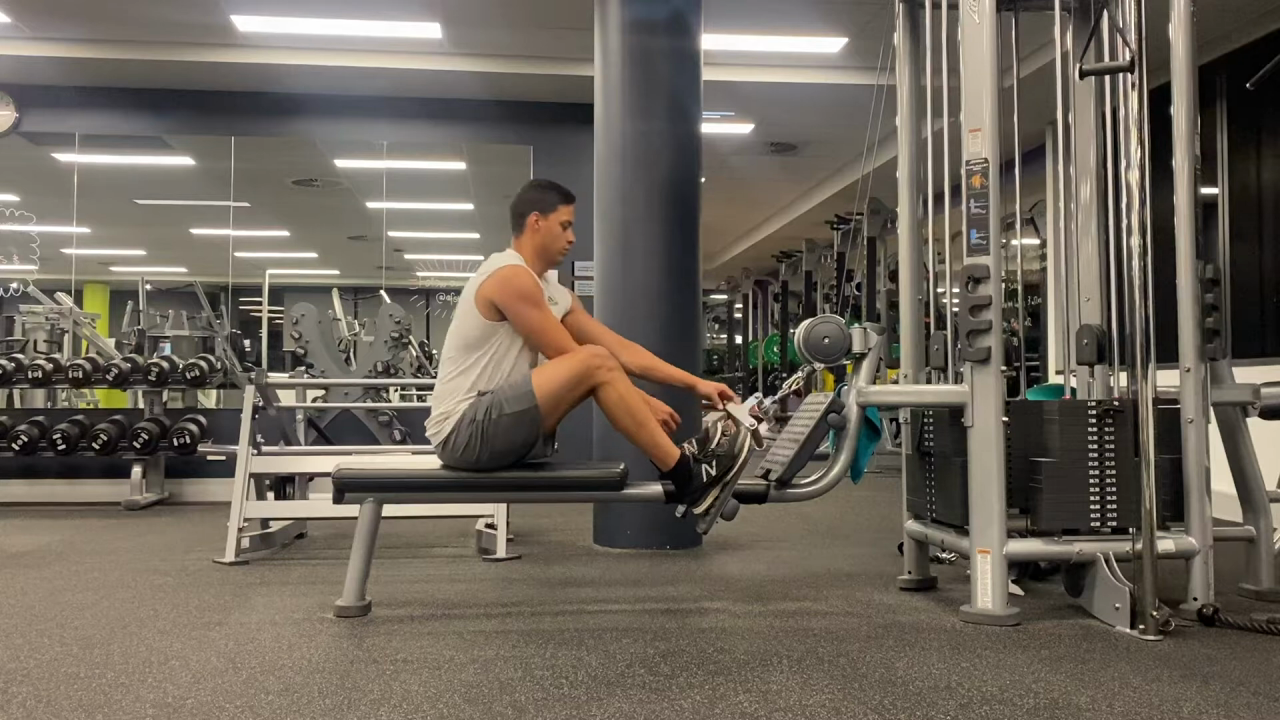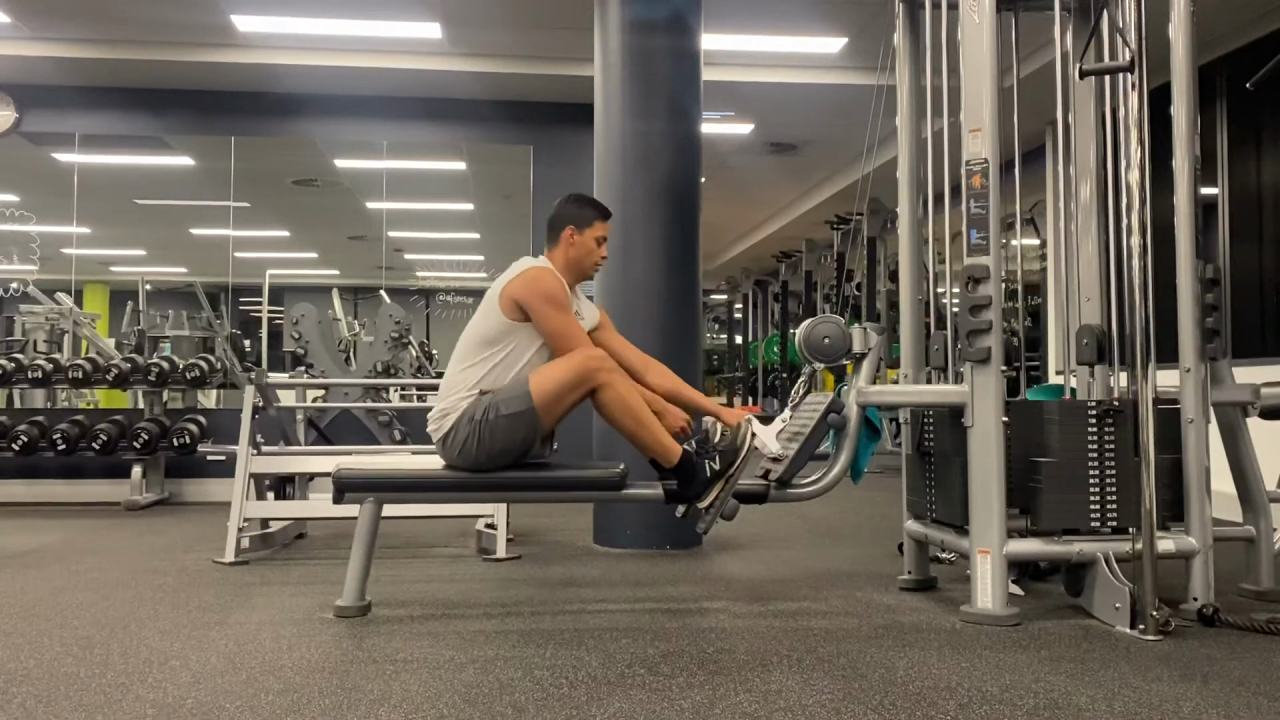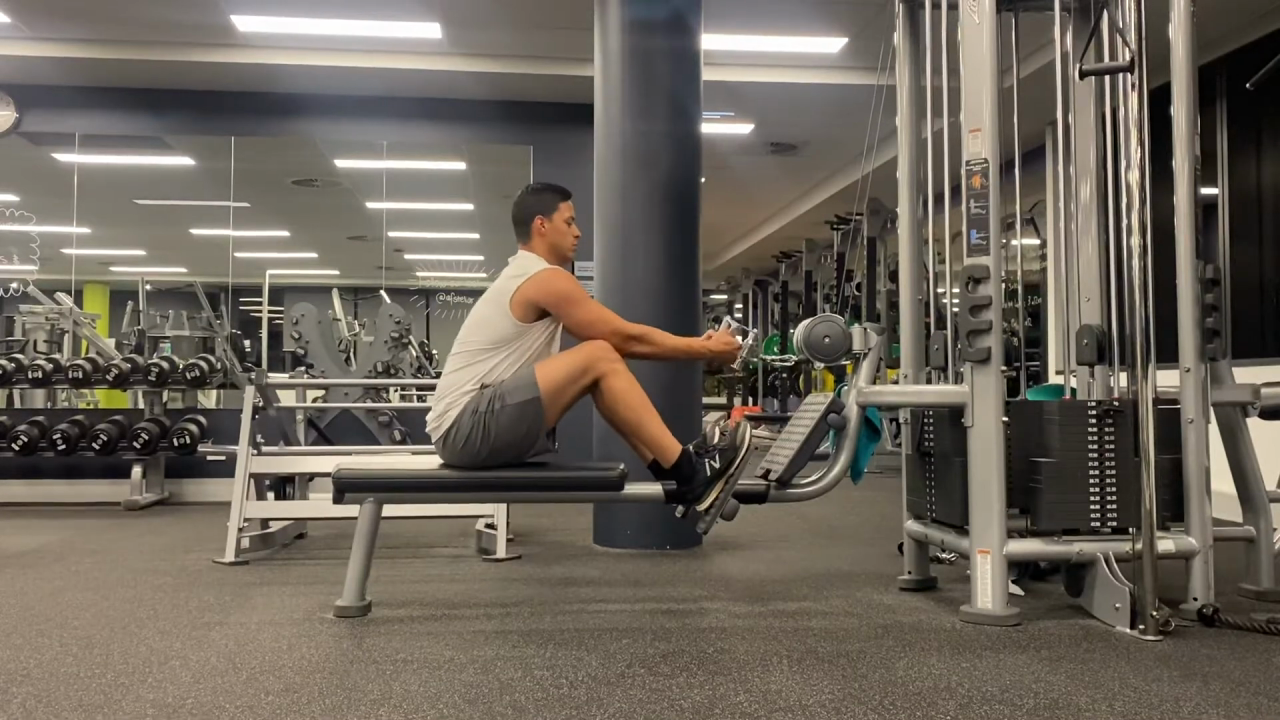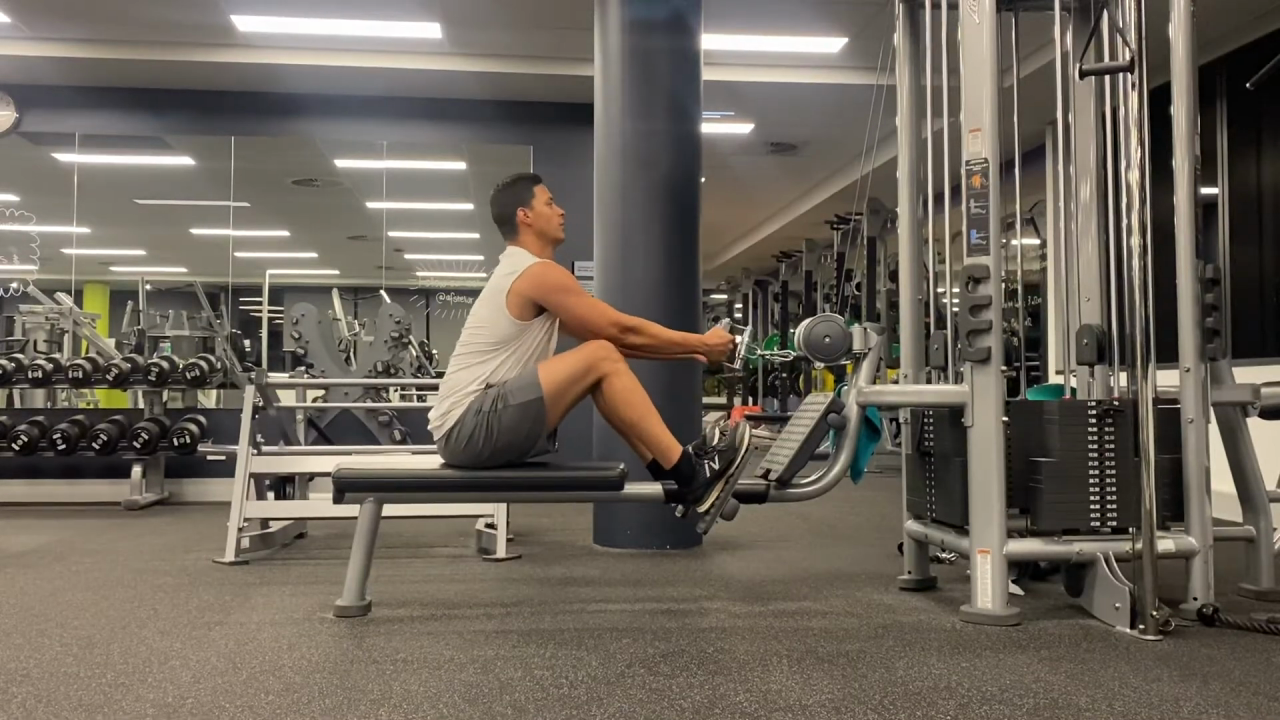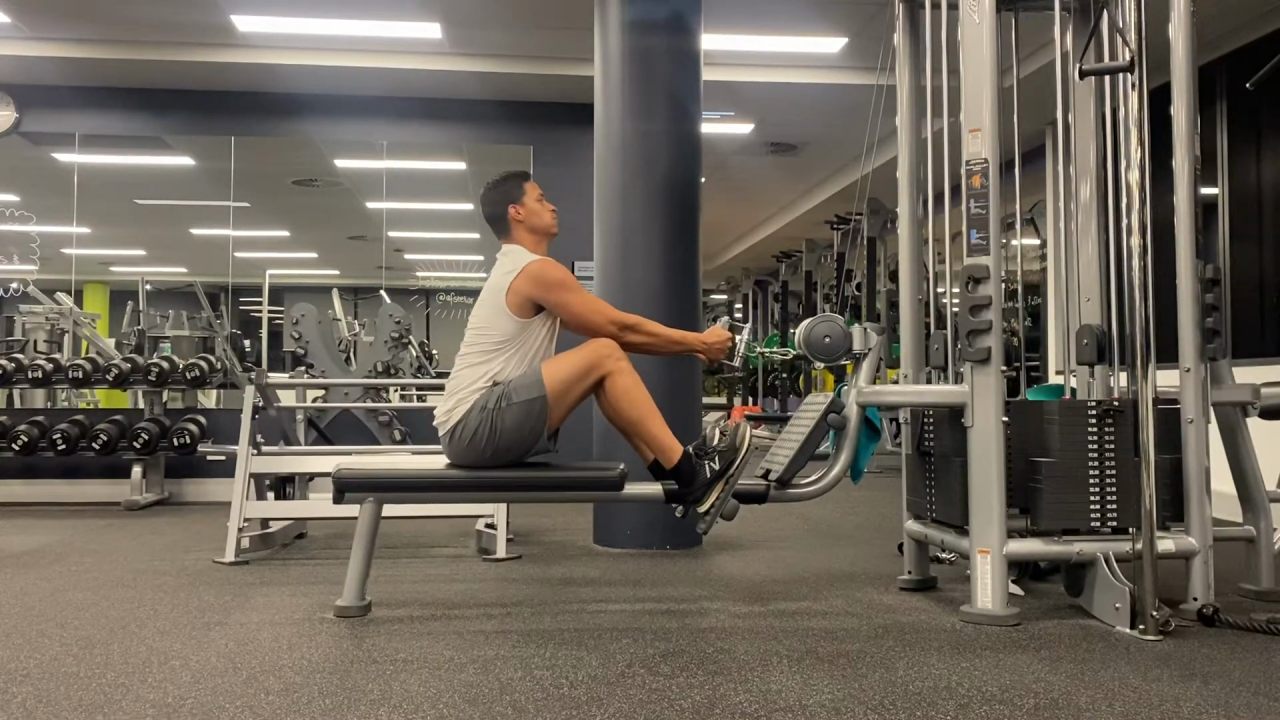
dt=1s
person 1, frame 1
left shoulder: (551, 292)
right shoulder: (509, 278)
left elbow: (619, 349)
right elbow: (565, 356)
left wrist: (693, 382)
right wrist: (642, 401)
left hip: (492, 424)
right hip: (464, 431)
left knee: (604, 363)
right knee: (596, 363)
left ankle: (676, 460)
right ankle: (688, 477)
person 1, frame 2
left shoulder: (579, 306)
right shoulder: (539, 280)
left elbow: (645, 369)
right elbow: (598, 363)
left wrist: (717, 411)
right wrist: (662, 410)
left hip: (492, 425)
right hip: (464, 431)
right knee: (595, 366)
left ankle: (677, 462)
right ankle: (690, 473)
person 1, frame 3
left shoulder: (529, 277)
right shoulder: (545, 279)
left elbow: (620, 338)
right elbow: (626, 338)
left wrist: (695, 344)
right wrist: (705, 349)
left hip: (483, 425)
right hip: (466, 428)
left knee: (603, 357)
right knee: (600, 357)
left ankle: (673, 466)
right ankle: (690, 475)
person 1, frame 4
left shoulder: (522, 272)
right shoulder: (538, 273)
left elbow: (609, 334)
right elbow: (621, 330)
left wrist: (687, 351)
right wrist: (700, 343)
left hip: (482, 425)
right hip: (469, 428)
left knee: (603, 356)
right knee: (603, 358)
left ankle: (673, 468)
right ankle: (690, 475)
person 1, frame 5
left shoulder: (517, 268)
right shoulder: (535, 270)
left elbow: (614, 330)
right elbow: (620, 327)
left wrist: (689, 345)
right wrist: (699, 342)
left hip: (484, 423)
right hip: (474, 427)
left knee: (605, 351)
right knee: (606, 355)
left ankle: (676, 467)
right ankle: (690, 475)
